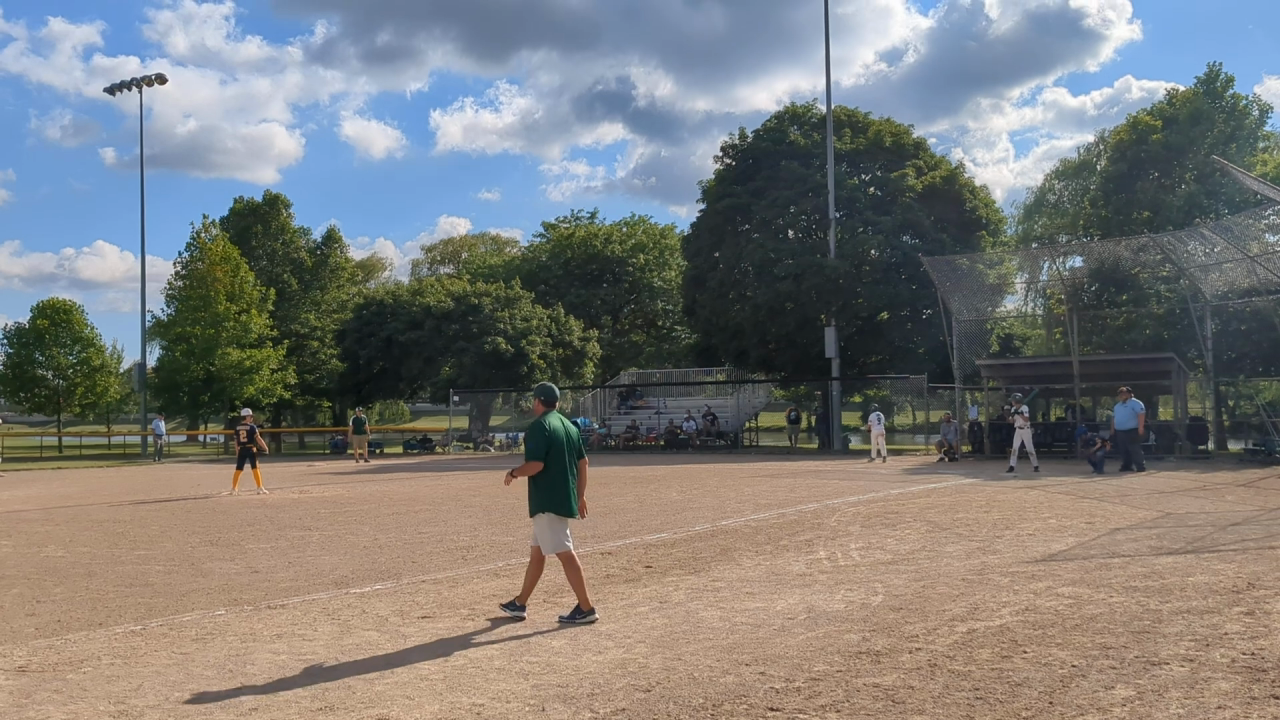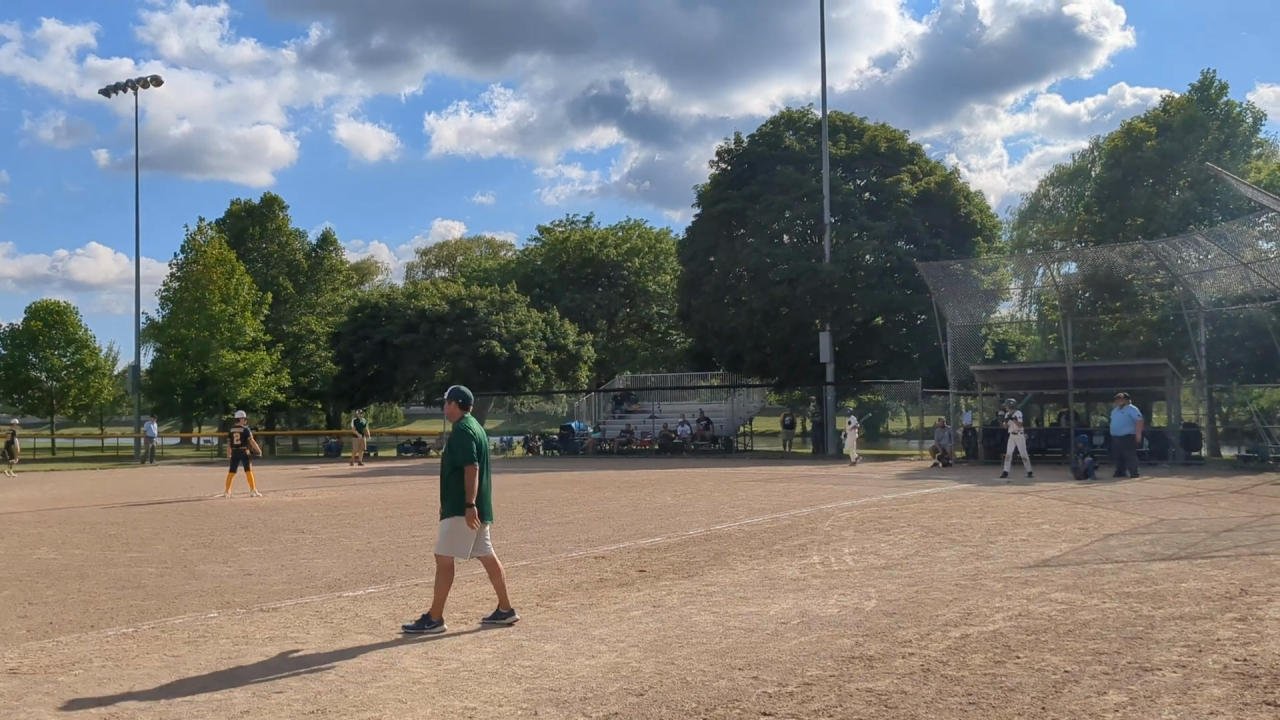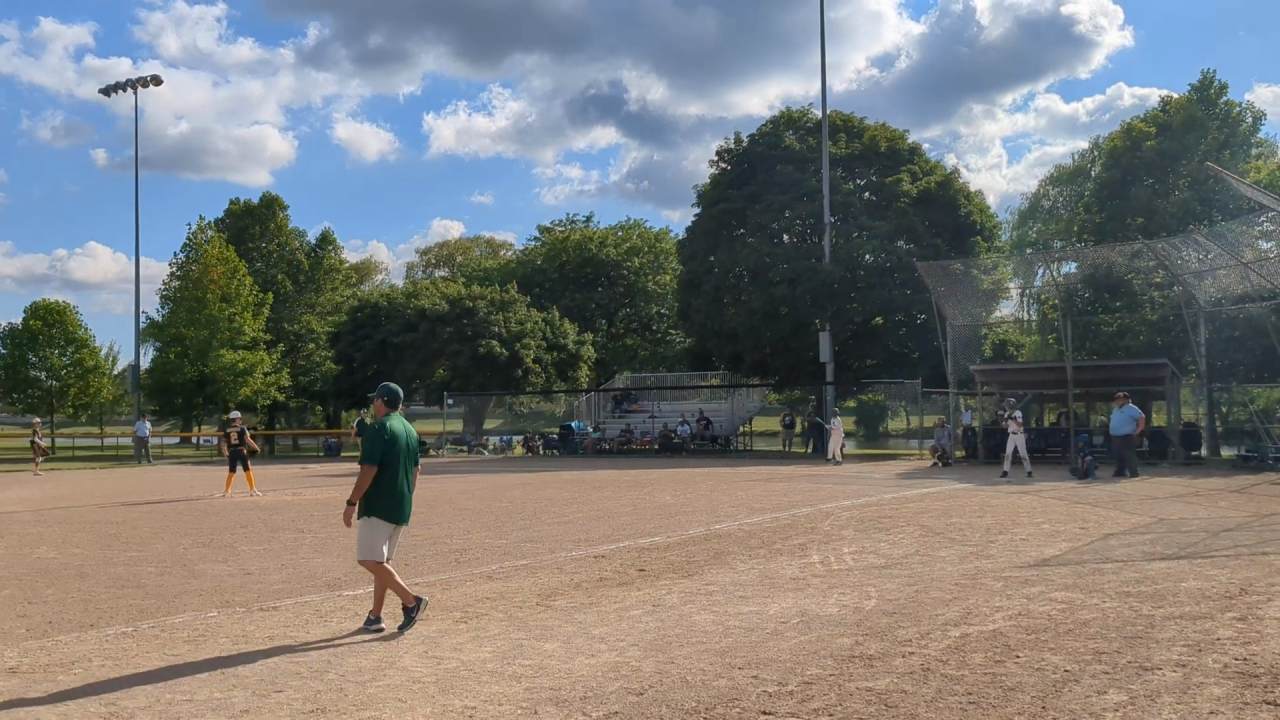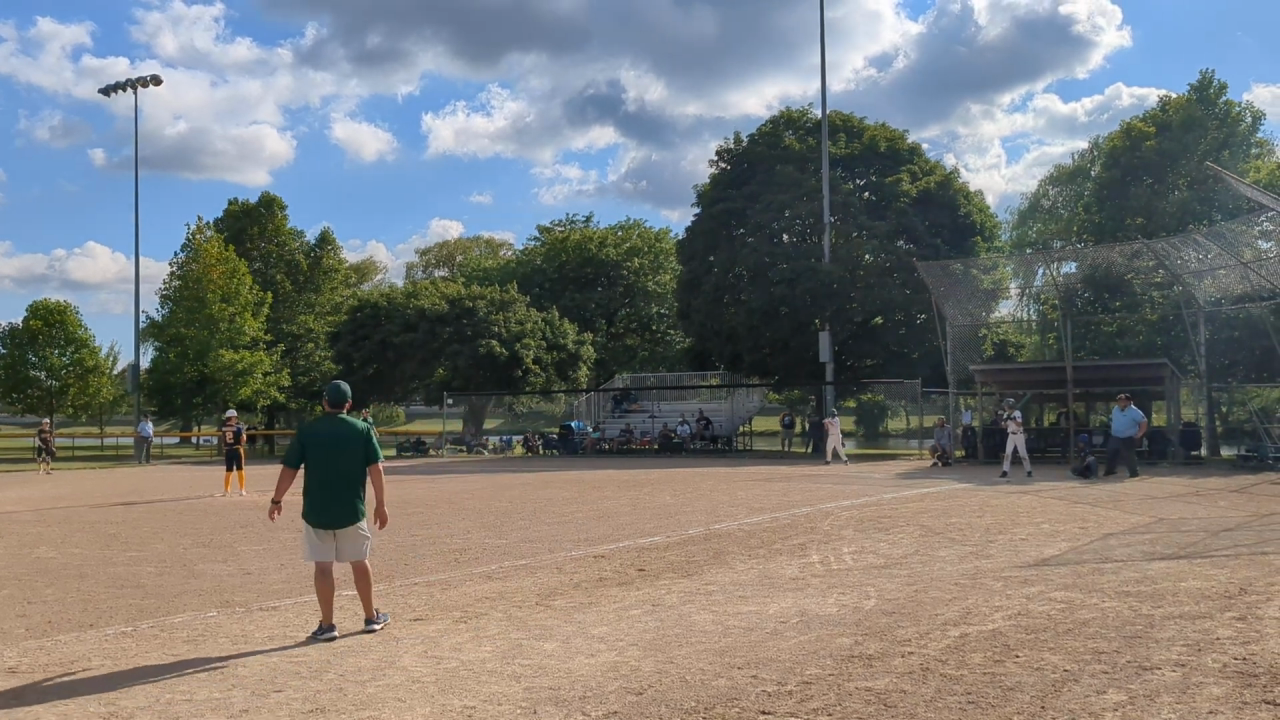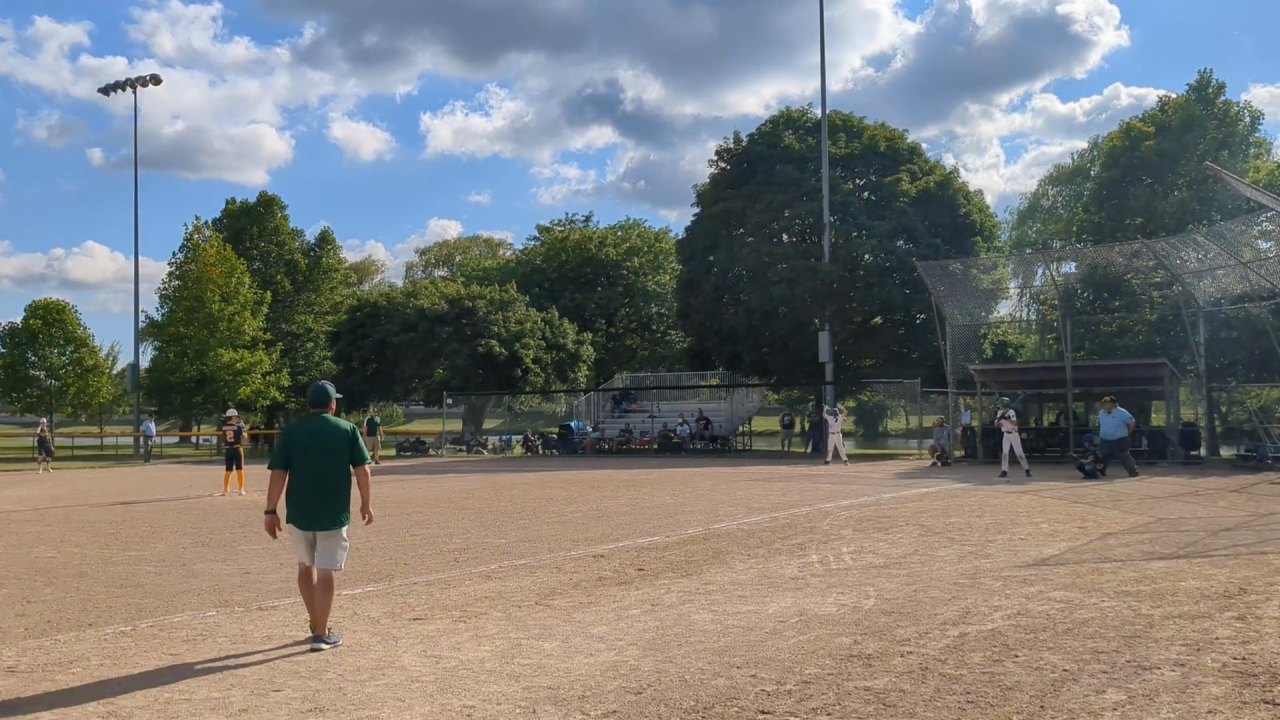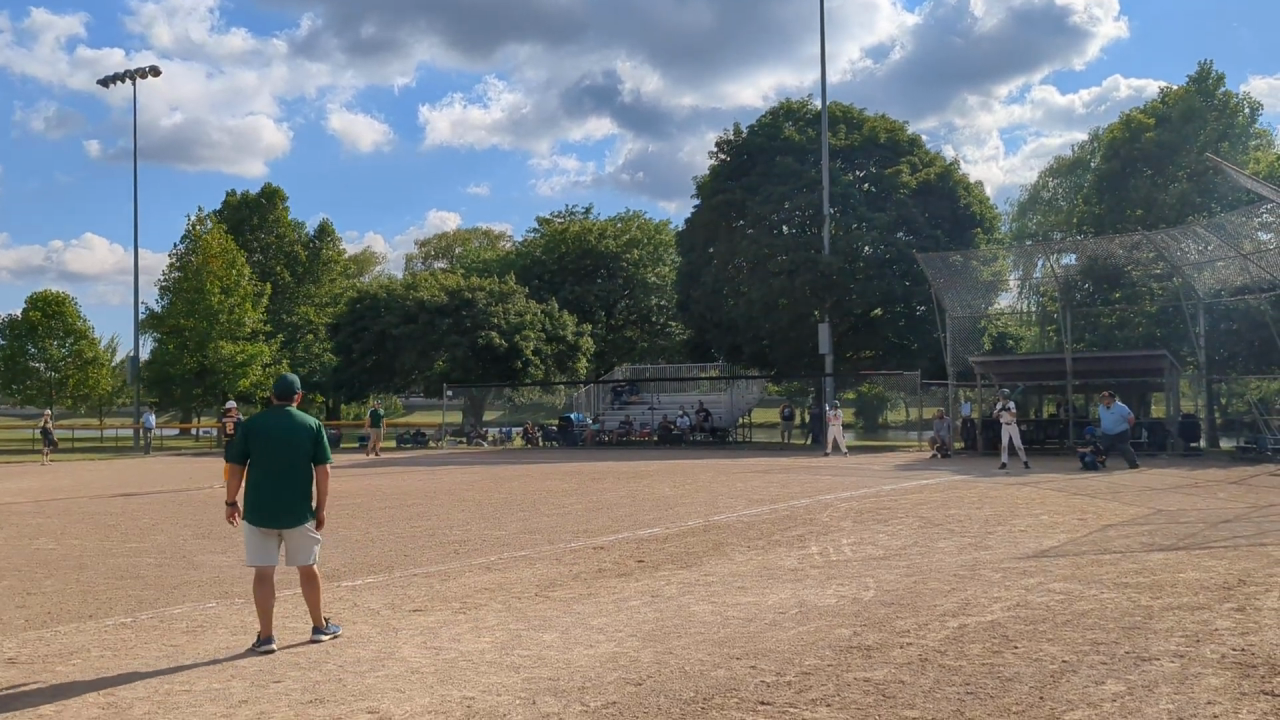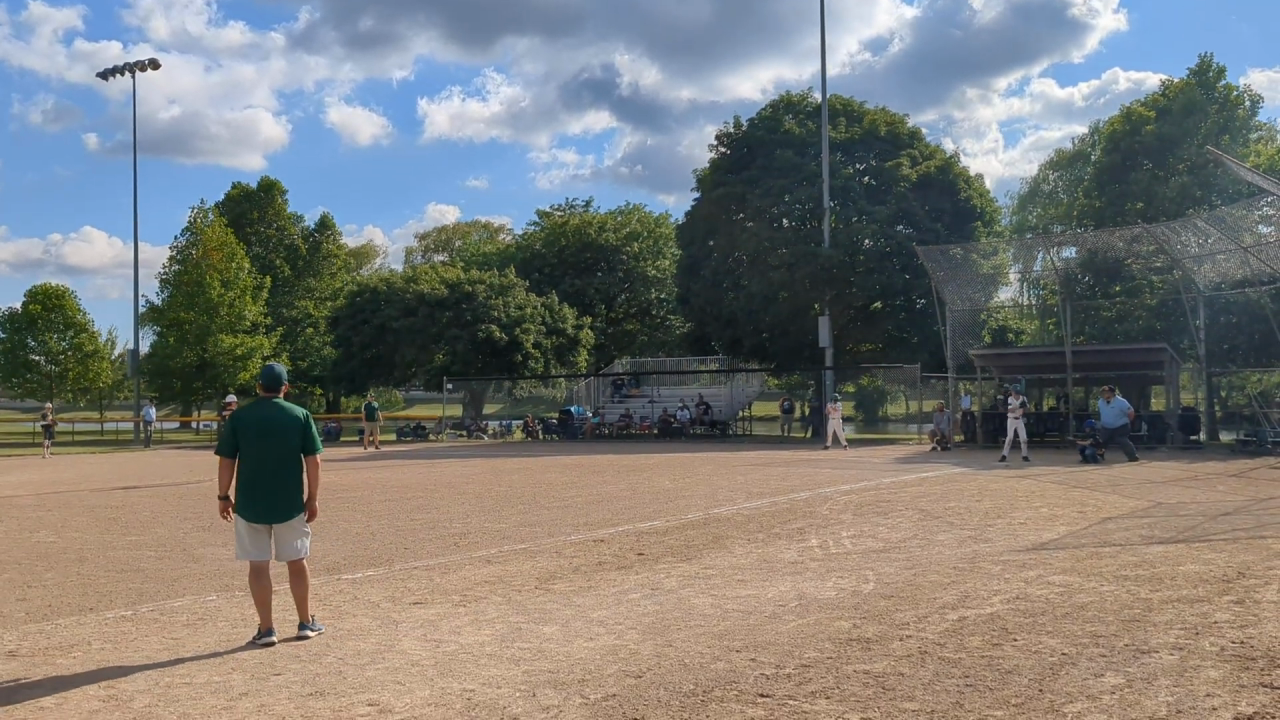
dt=0.7s
person 1, frame 1
left shoulder: (538, 427)
right shoulder: (568, 426)
left elbow: (535, 465)
right elbow: (582, 462)
left wrist: (513, 473)
right wrist: (580, 496)
left hip: (547, 502)
right hip: (565, 499)
left knee: (564, 553)
right knee: (537, 551)
left ankle: (586, 607)
right ankle: (520, 603)
person 1, frame 2
left shoulder: (462, 430)
right shoulder: (474, 427)
left elbow: (472, 470)
left wrist: (469, 505)
left hip: (459, 508)
right hip: (475, 506)
left knee: (444, 558)
right knee: (487, 557)
left ankle: (435, 618)
right ankle: (505, 609)
person 1, frame 3
left shoulder: (378, 428)
right shoulder: (410, 430)
left elbow: (368, 470)
right elbow: (416, 470)
left wrist: (351, 503)
left hip: (378, 507)
right hip: (401, 507)
left knee: (369, 560)
right knee: (382, 559)
left ankle: (412, 600)
right ankle: (375, 616)
person 1, frame 4
left shoulder: (306, 431)
right shoulder: (362, 429)
left elbow: (289, 470)
right elbow: (376, 469)
left wrist: (276, 500)
right wrist: (380, 504)
left hip: (316, 510)
right hip: (352, 510)
left knee: (323, 566)
right knee: (359, 562)
left ankle: (327, 625)
right ankle: (371, 617)
person 1, frame 5
left shoulder: (290, 431)
right shoulder: (348, 429)
left elbow: (278, 474)
right elbow: (362, 470)
left wrist: (271, 511)
right wrist: (366, 504)
left hip: (299, 513)
right hip: (334, 514)
left knee: (306, 568)
right knee: (326, 572)
left ankle: (316, 624)
right ankle: (321, 634)
person 1, frame 6
left shoulder: (251, 424)
right shoulder: (312, 425)
left elbow: (236, 468)
right elbow: (323, 470)
left wrist: (231, 502)
right wrist: (321, 507)
left hip: (259, 511)
right hip: (299, 512)
left knee: (263, 572)
right knee: (307, 567)
left ankle: (266, 636)
right ankle: (320, 626)
person 1, frame 7
left shoulder: (238, 417)
right shoulder: (301, 416)
left elbow: (226, 462)
right elbow: (313, 461)
left wrist: (223, 497)
right wrist: (312, 498)
left hip: (250, 504)
right hip: (291, 503)
left knee: (258, 565)
right knee: (296, 562)
left ankle: (266, 629)
right ankle: (306, 623)
